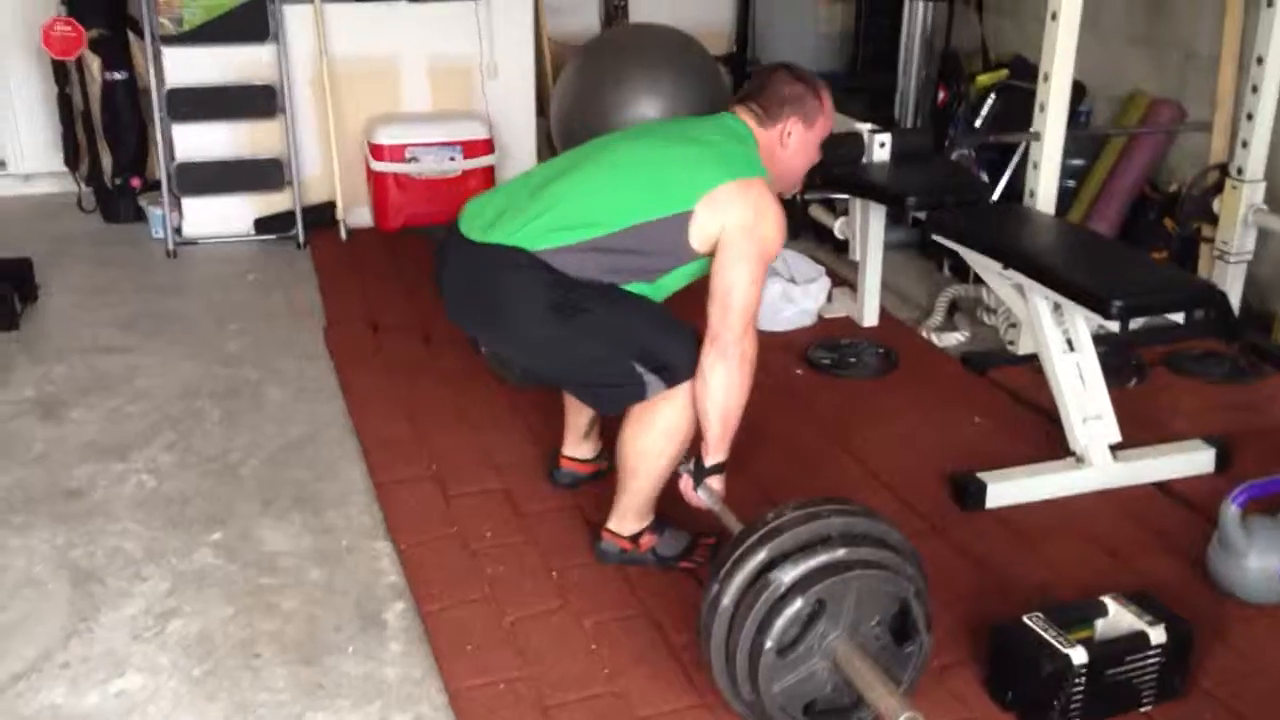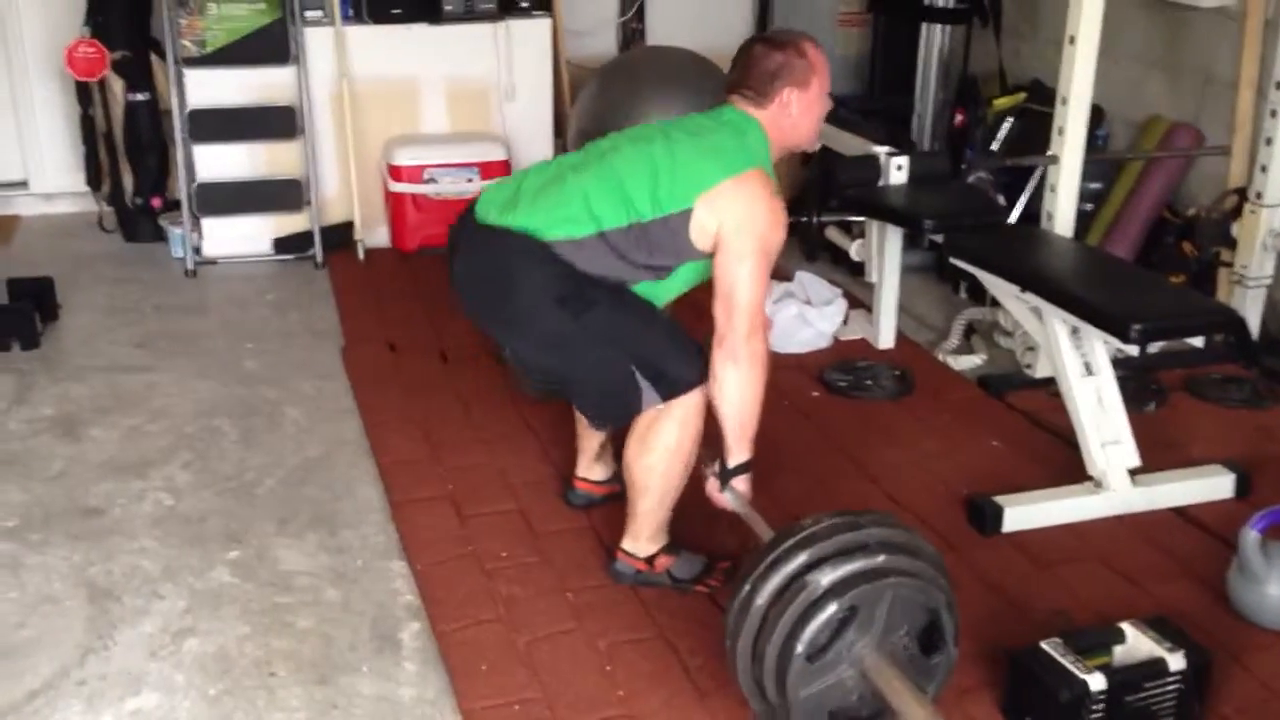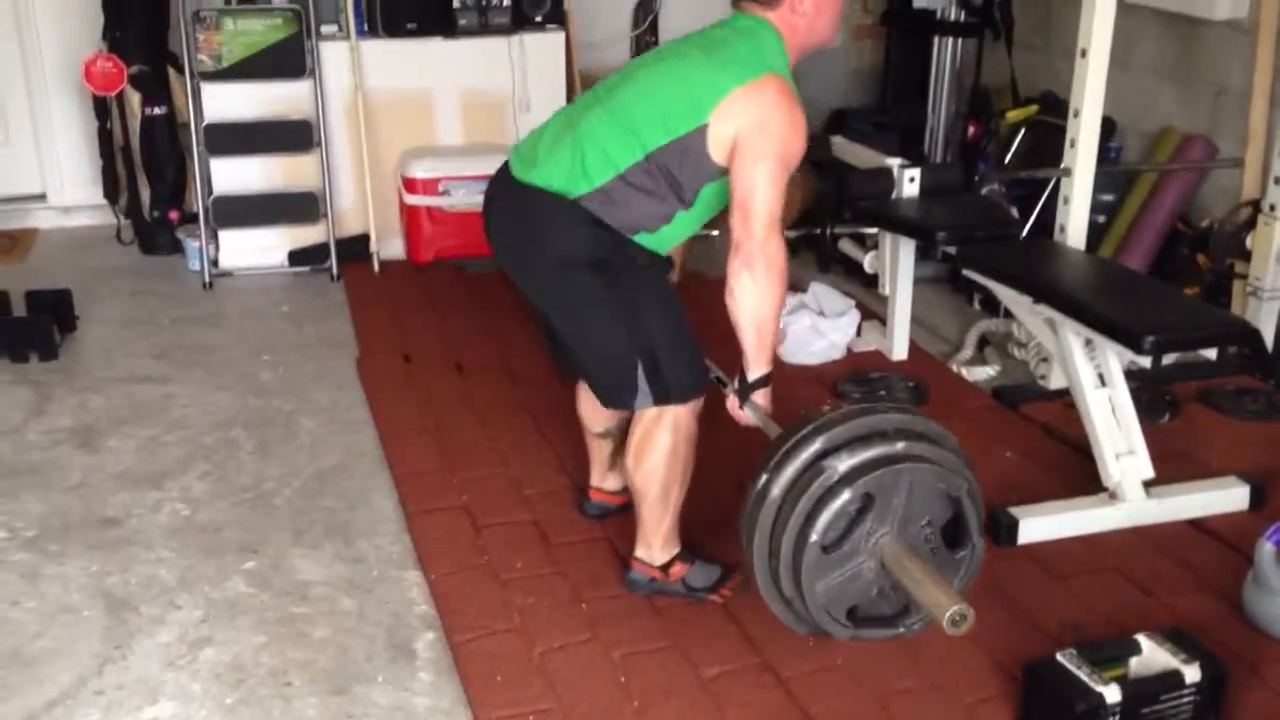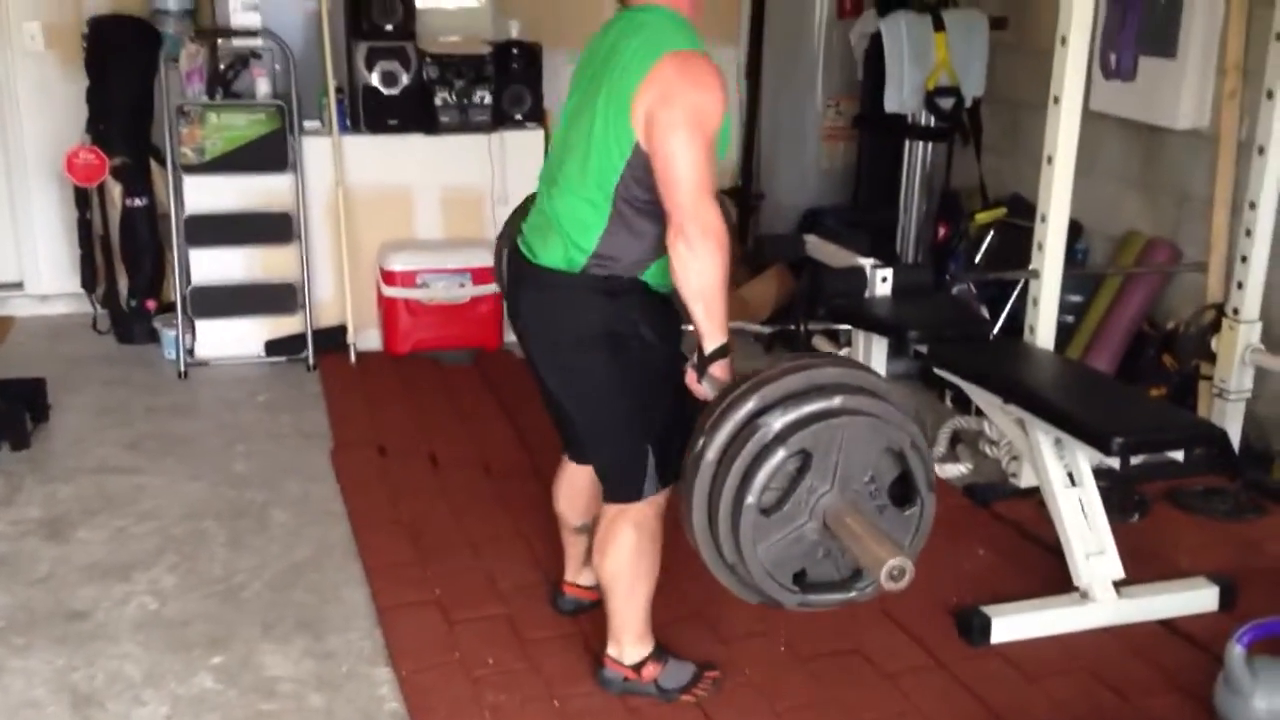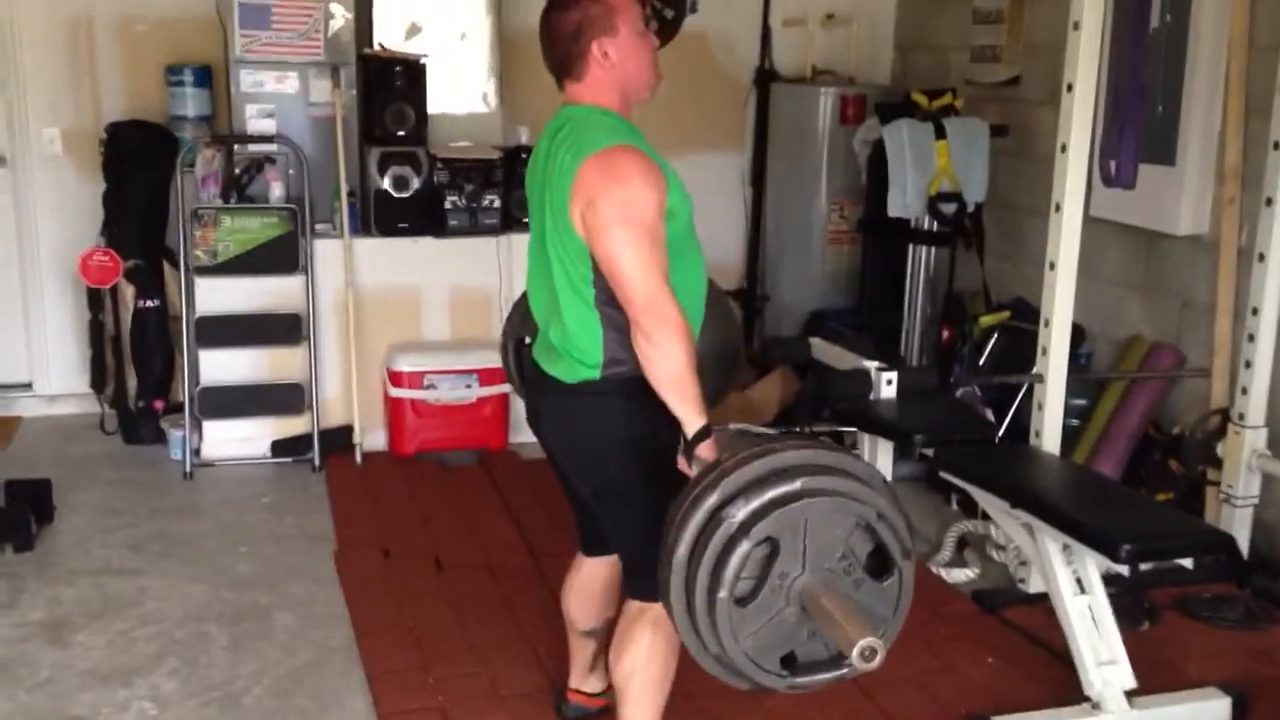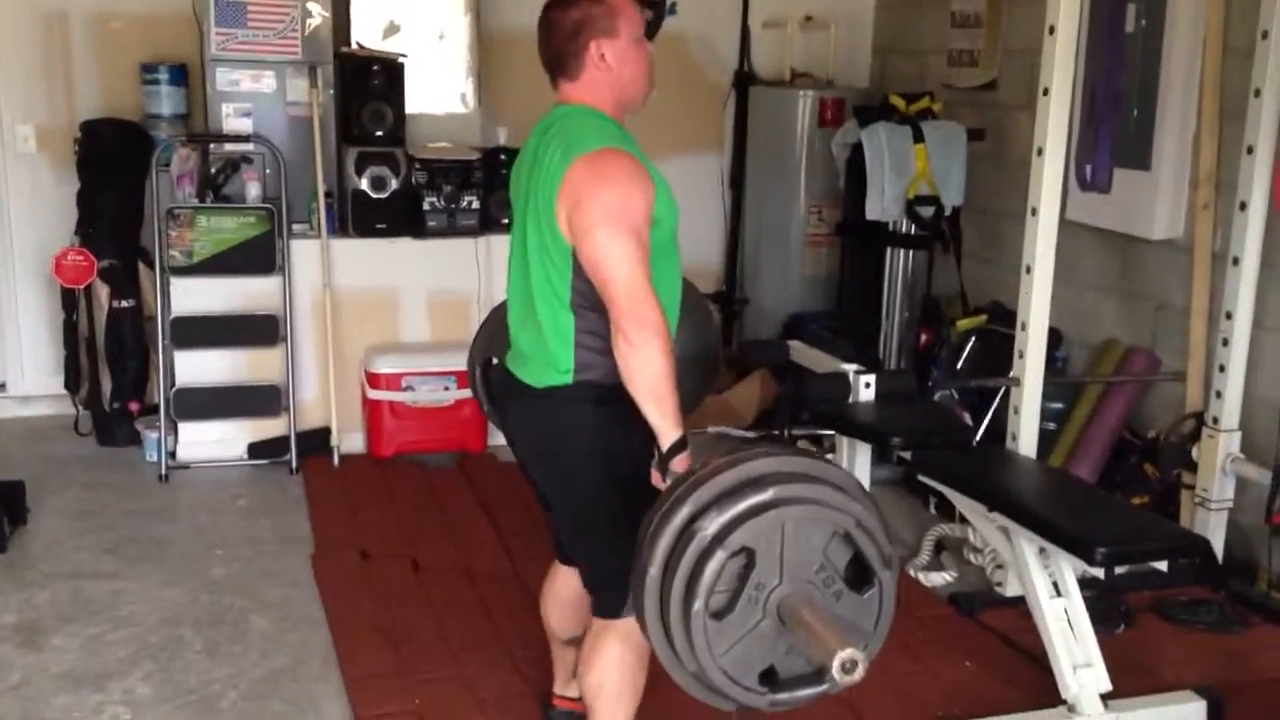
dt=0.7s
person 1, frame 1
left shoulder: (693, 135)
right shoulder: (753, 205)
right elbow: (728, 344)
right wrist: (713, 463)
left hip: (469, 246)
right hip: (505, 281)
left knee: (605, 328)
right knee: (678, 370)
left ankle: (579, 455)
right ankle: (629, 533)
person 1, frame 2
left shoulder: (704, 132)
right shoulder: (752, 197)
right elbow: (738, 341)
left wrist: (640, 336)
right wrist: (737, 464)
left hip: (485, 238)
right hip: (521, 267)
left knee: (610, 349)
right knee: (678, 386)
left ankle: (593, 476)
right ankle: (644, 554)
person 1, frame 3
right shoulder: (771, 103)
right elbow: (756, 249)
left wrist: (653, 287)
right wrist: (757, 376)
left hip: (522, 197)
right hip: (560, 227)
left knee: (608, 349)
right knee: (670, 390)
left ankle: (605, 484)
right ankle: (658, 560)
person 1, frame 4
right shoulder: (683, 68)
right elbow: (692, 223)
right wrist: (714, 348)
left hip: (545, 279)
right hip: (599, 303)
left knee: (590, 451)
right knee: (640, 483)
left ankle: (579, 578)
right ankle: (631, 659)
person 1, frame 5
left shoulder: (561, 139)
right shoulder: (618, 164)
right elbow: (651, 313)
right wrist: (698, 430)
left hip: (563, 387)
right hip: (615, 406)
left knee: (602, 548)
right knee: (663, 589)
person 1, frame 6
left shoulder: (551, 138)
right shoulder: (606, 165)
right elbow: (633, 317)
right wrist: (673, 441)
left hip: (540, 394)
right hip: (584, 412)
left knee: (580, 556)
right knee: (630, 598)
